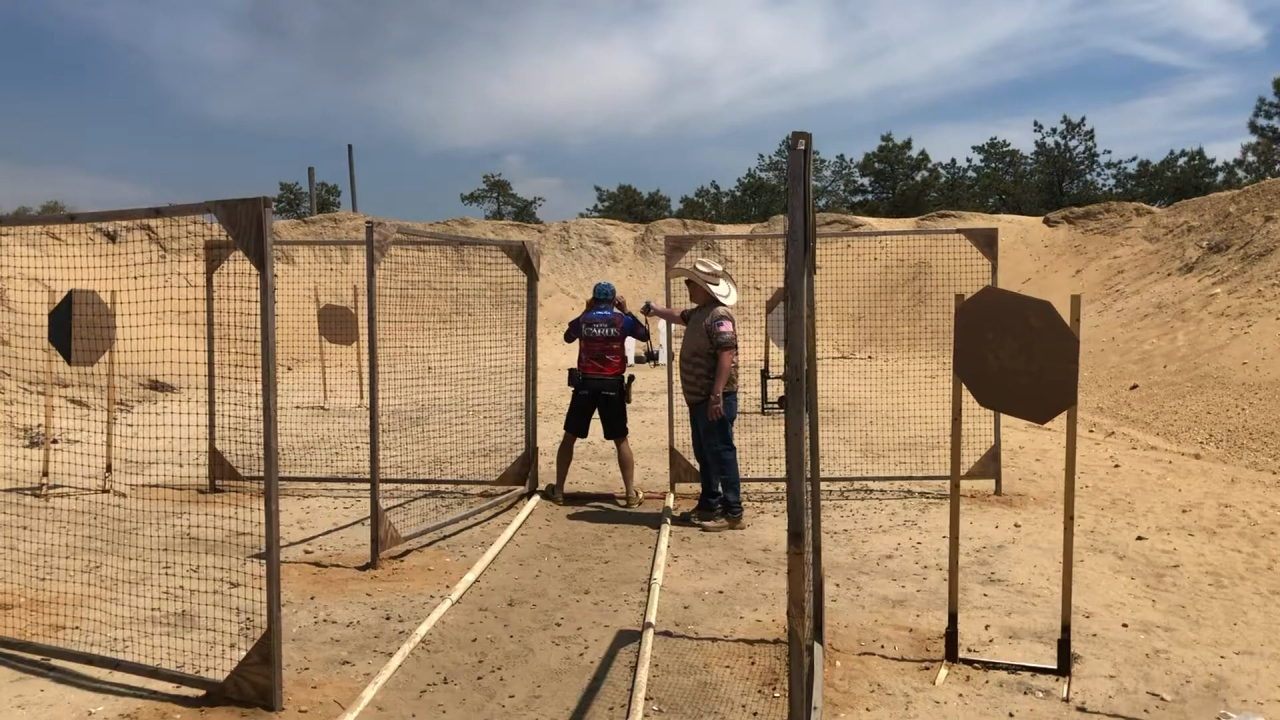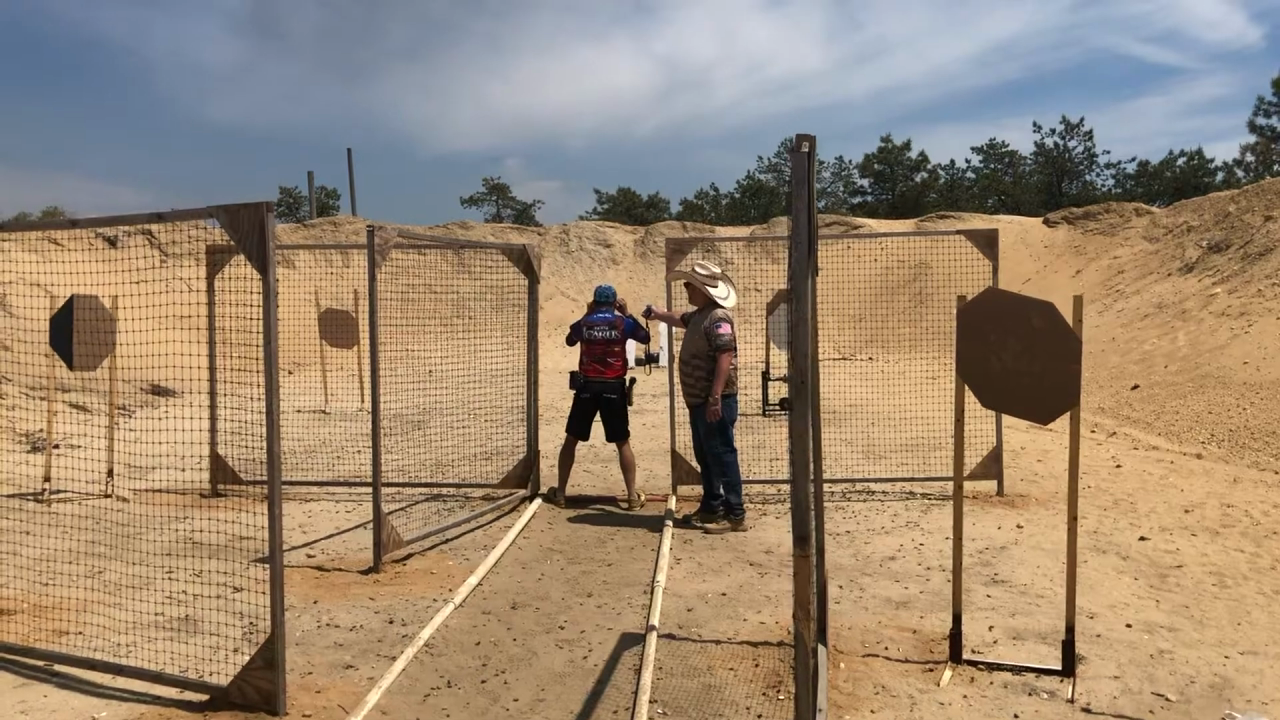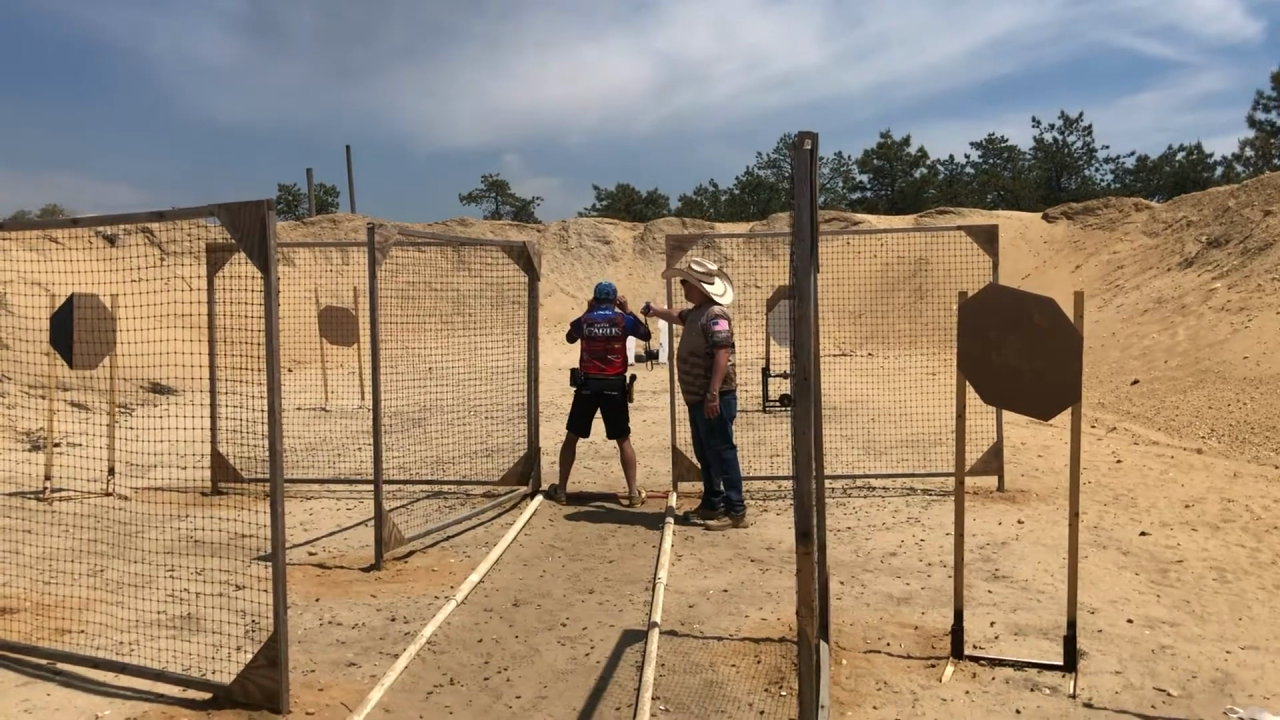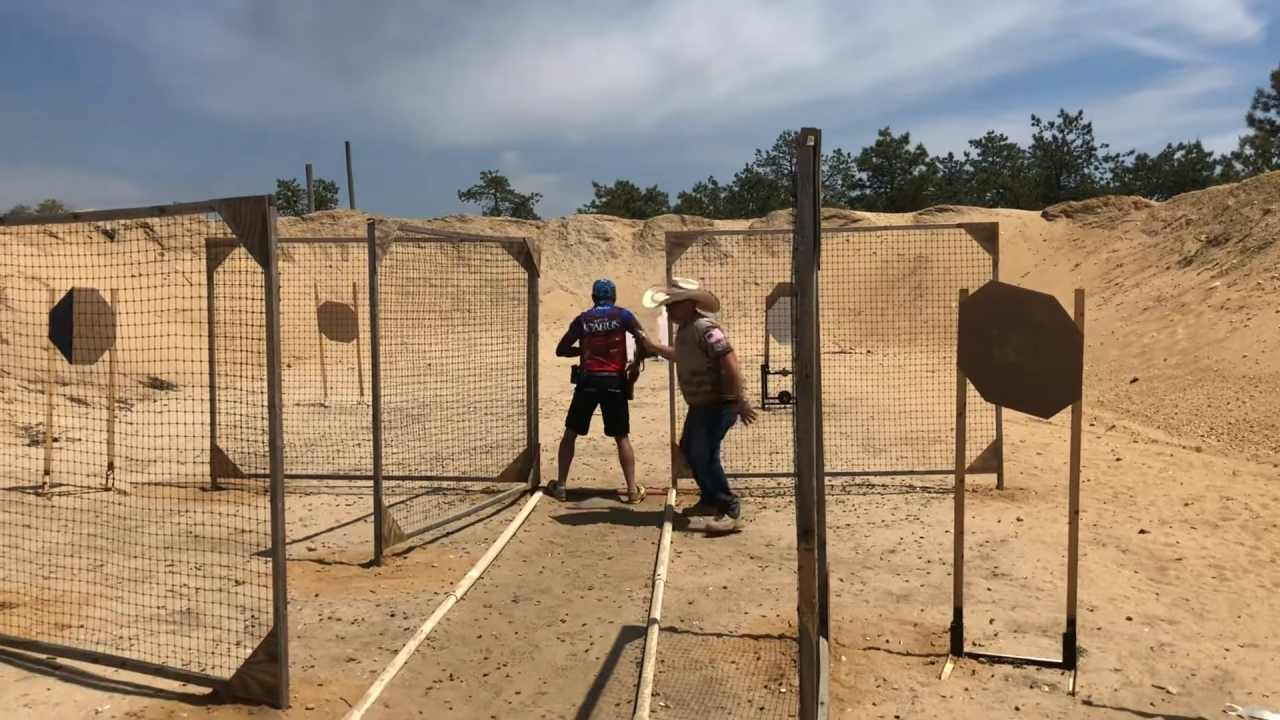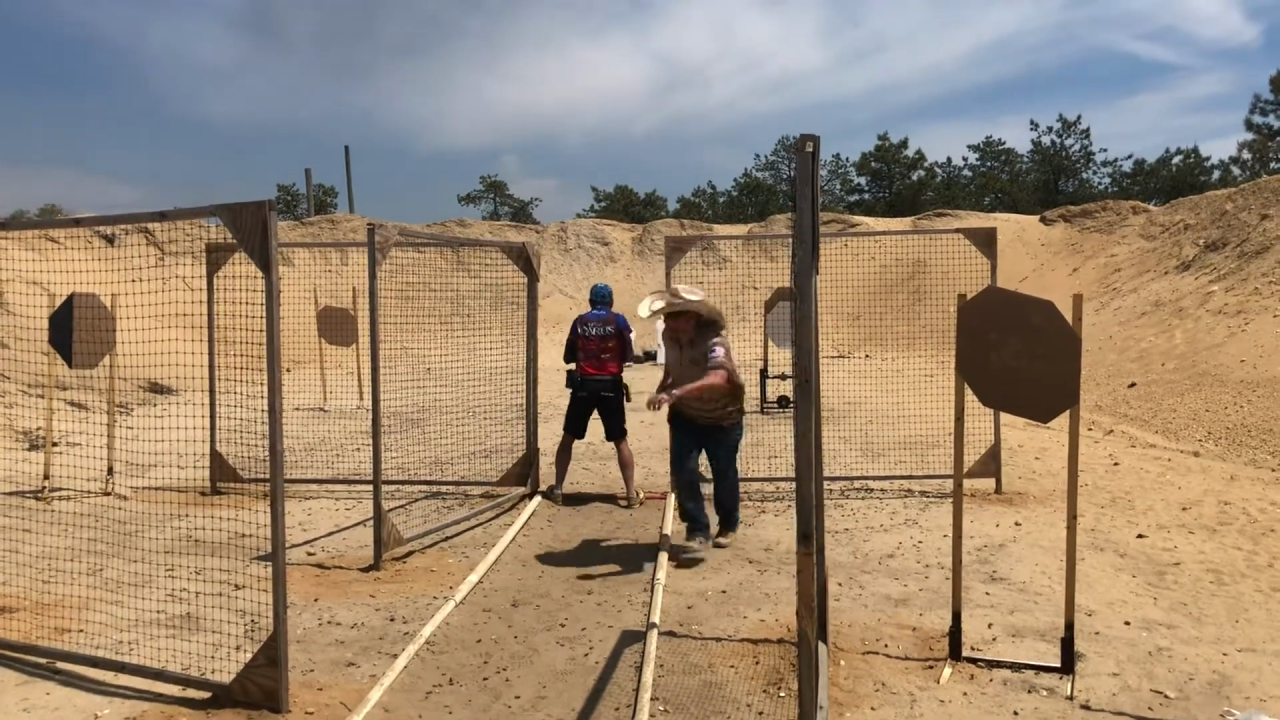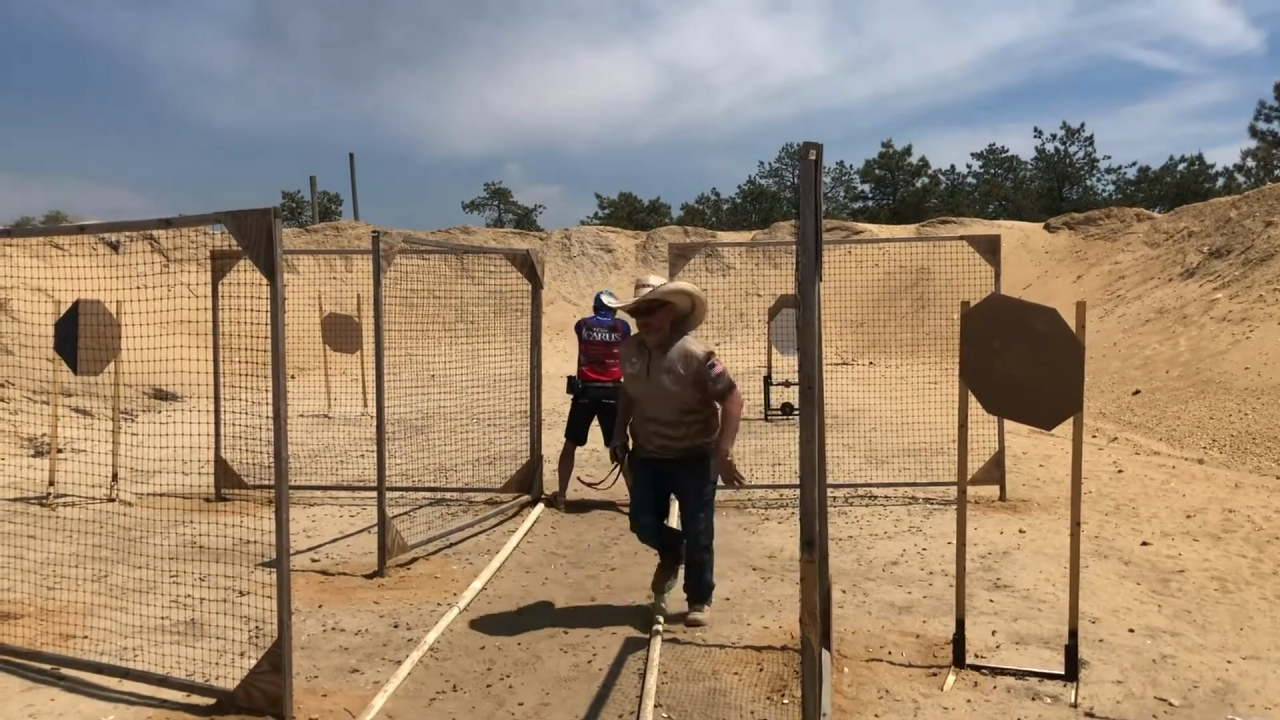
dt=0.5s
person 1, frame 1
left shoulder: (719, 315)
right shoulder: (699, 313)
left elbow: (726, 356)
right elbow: (679, 316)
left wrist: (717, 395)
right wrist: (656, 310)
left hip: (715, 400)
right hip: (699, 399)
left knee: (721, 454)
right knee: (704, 455)
left ankle: (733, 513)
right ankle: (709, 505)
person 1, frame 2
left shoulder: (718, 317)
right shoulder: (699, 315)
left elbow: (725, 357)
right elbow: (680, 320)
left wrist: (715, 397)
right wrist: (656, 314)
left hip: (716, 402)
right hip: (698, 401)
left knee: (722, 456)
right knee: (705, 457)
left ankle: (735, 515)
right ankle: (711, 507)
person 1, frame 3
left shoulder: (715, 315)
right shoulder: (696, 312)
left elbow: (722, 355)
right elbow: (677, 316)
left wrist: (713, 394)
right wrist: (654, 310)
left hip: (714, 398)
right hip: (697, 398)
left knee: (722, 453)
right knee: (705, 454)
left ankle: (736, 512)
right ankle: (712, 505)
person 1, frame 4
left shoulder: (703, 329)
right shoulder: (684, 329)
left elbow: (729, 361)
left wrist: (741, 399)
right wrist: (650, 346)
left hip: (719, 402)
right hip: (701, 402)
left knee: (702, 453)
right knee: (690, 449)
left ankle: (729, 510)
right ankle: (709, 500)
person 1, frame 5
left shoulder: (713, 342)
right shoulder: (671, 336)
left elbow: (717, 380)
left wrist: (675, 393)
right wrist: (662, 386)
left hip: (722, 418)
right hip: (685, 416)
left knee: (724, 476)
right knee: (684, 472)
left ankle: (728, 524)
right ankle: (698, 532)
person 1, frame 6
left shoulder: (695, 353)
right shoulder: (630, 349)
left elbow: (731, 399)
left wrist: (724, 453)
right wrist: (618, 437)
left hip: (695, 454)
right hip: (646, 455)
left knee: (696, 528)
right knee: (645, 525)
left ankle: (700, 598)
right ankle: (671, 551)
person 2, frame 1
left shoulder: (583, 320)
right shoulder: (622, 321)
left elbow: (568, 337)
right elbow: (645, 335)
right wrist: (627, 311)
left hip: (586, 385)
right hip: (612, 385)
left knee: (569, 437)
right knee: (621, 440)
left ankle: (558, 489)
right ankle: (631, 493)
person 2, frame 2
left shoulder: (583, 323)
right shoulder: (623, 323)
left elbow: (569, 341)
right elbow: (646, 338)
right wrist: (627, 314)
left hip: (587, 387)
right hip: (613, 388)
left knee: (571, 440)
right knee: (623, 443)
left ankle: (560, 492)
right ankle: (633, 495)
person 2, frame 3
left shoulder: (584, 321)
right shoulder: (623, 320)
left elbow: (570, 338)
right elbow: (647, 336)
right wrist: (628, 311)
left hip: (587, 385)
right hip: (614, 385)
left knee: (571, 437)
right knee: (623, 440)
left ankle: (561, 489)
right ankle: (633, 492)
person 2, frame 4
left shoulder: (582, 319)
right shoulder: (621, 315)
left elbow: (561, 350)
right elbow: (642, 340)
left hip: (588, 382)
right hip: (615, 381)
left knee: (570, 434)
right knee: (622, 437)
left ankle: (560, 486)
right ankle: (632, 489)
person 2, frame 5
left shoulder: (579, 322)
right shoulder: (617, 320)
left elbow: (568, 357)
right elbow: (628, 355)
left hip: (583, 385)
right hip: (610, 385)
left knee: (568, 438)
right knee: (620, 441)
left ankle: (557, 490)
right ankle: (631, 493)
person 2, frame 6
left shoulder: (582, 325)
right shoulder: (622, 327)
left hip: (584, 391)
right hip: (611, 392)
left knee: (570, 444)
left ankle: (561, 496)
